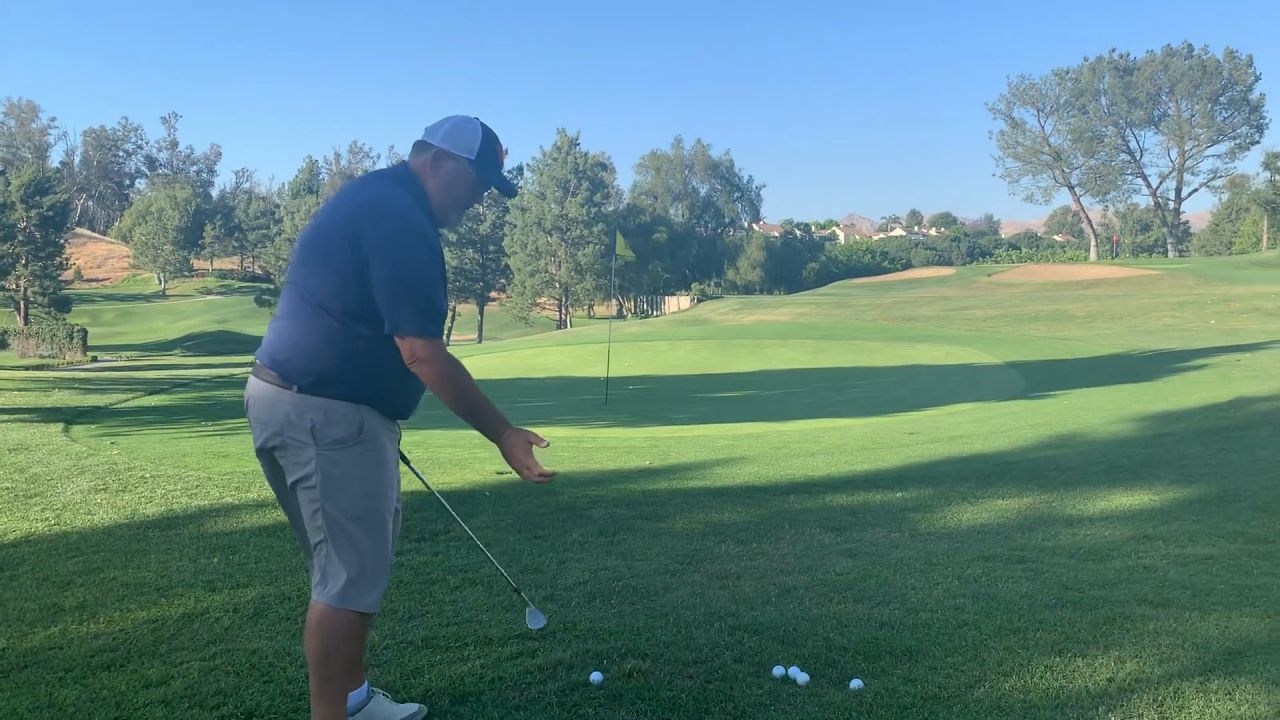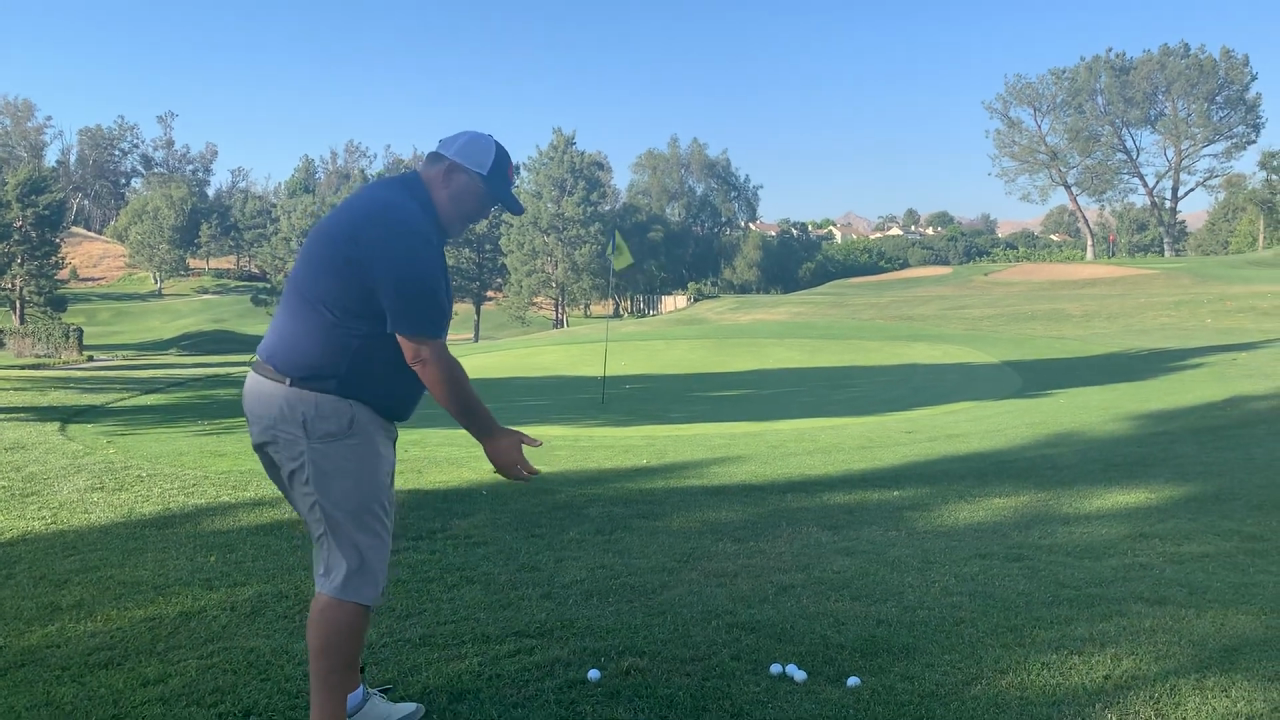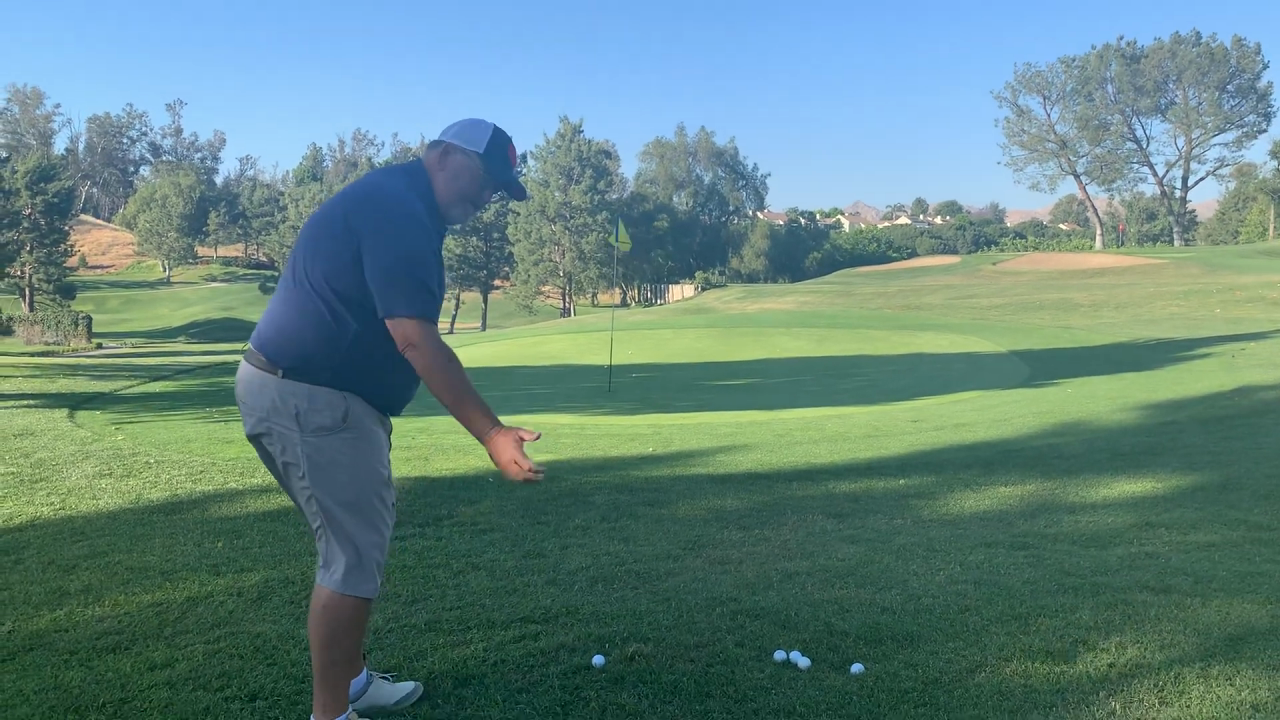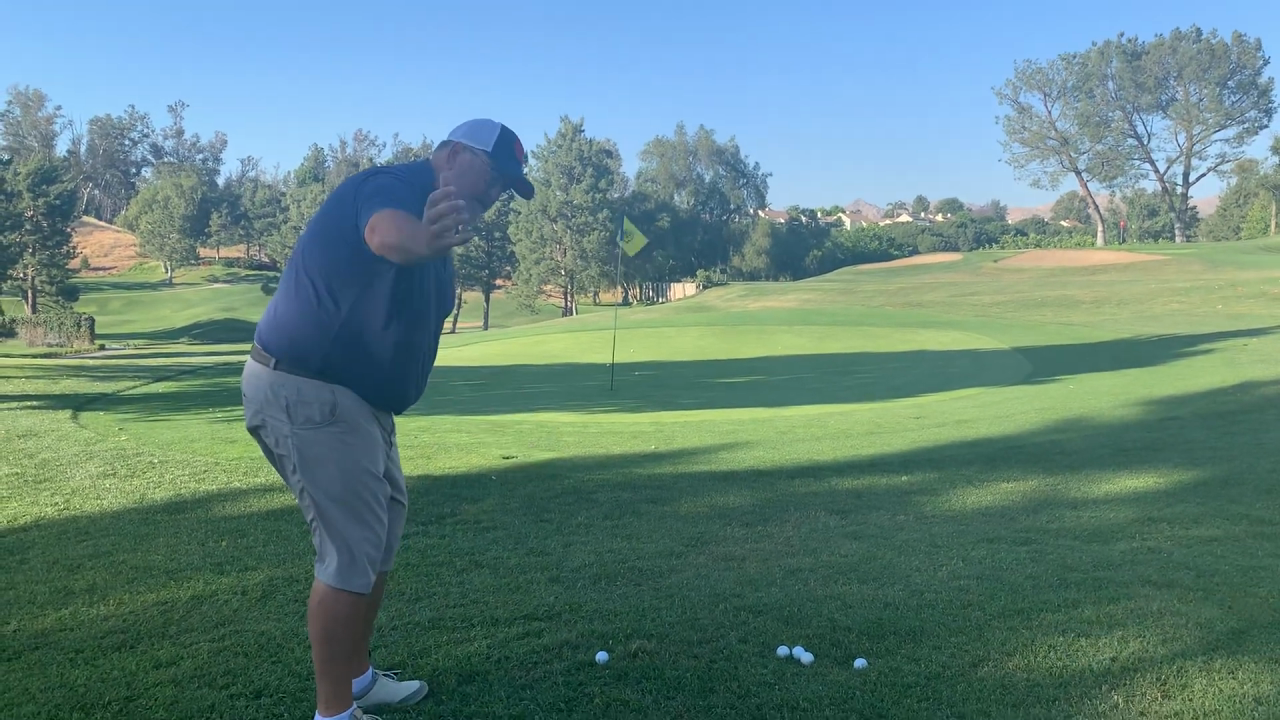
dt=0.5s
person 1, frame 1
left shoulder: (378, 199)
right shoulder: (398, 220)
right elbow: (423, 356)
right wrist: (505, 436)
left hip: (311, 400)
right hip: (323, 411)
left knee: (354, 561)
right knee: (349, 572)
person 1, frame 2
left shoulder: (390, 209)
right shoulder: (403, 225)
right elbow: (425, 355)
right wrist: (492, 437)
left hip: (315, 400)
right hip: (319, 408)
left knee: (353, 556)
right knee: (352, 567)
person 1, frame 3
left shoulder: (404, 207)
right shoulder: (395, 206)
right elbow: (415, 336)
right wrist: (490, 434)
left hip: (323, 393)
right hip: (309, 398)
left knee: (365, 540)
right knee: (354, 553)
person 1, frame 4
left shoulder: (432, 215)
right shoulder: (392, 187)
right elbow: (388, 236)
right wrist: (424, 242)
left hip: (355, 396)
right hip: (309, 392)
left knee: (379, 538)
right knee: (350, 550)
